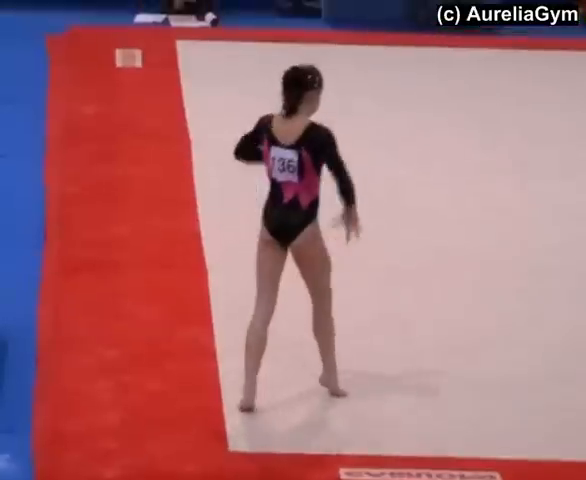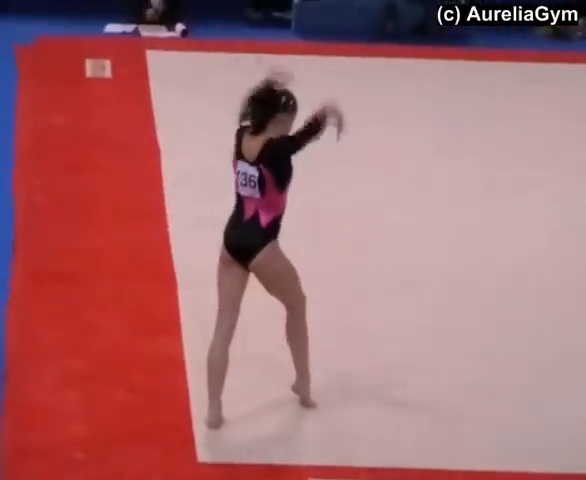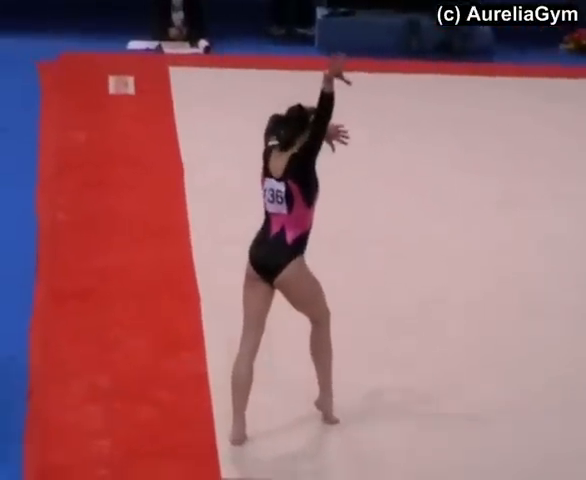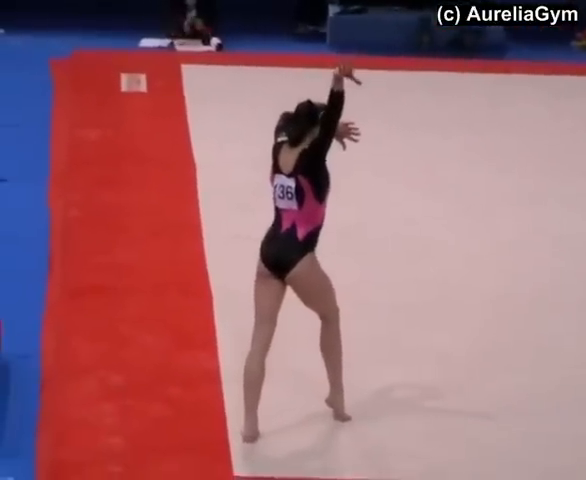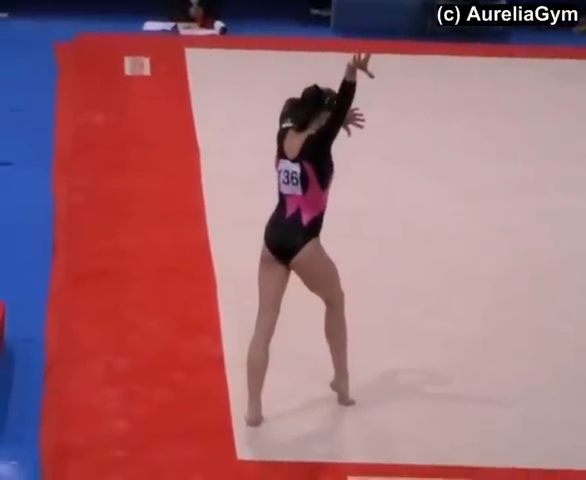
dt=1s
person 1, frame 1
left shoulder: (266, 125)
right shoulder: (319, 135)
left elbow: (241, 152)
right elbow: (341, 178)
right wrist: (350, 210)
left hip: (271, 222)
right hip: (302, 225)
left knee: (263, 308)
right knee: (322, 300)
left ankle: (248, 390)
right ankle: (330, 375)
person 1, frame 2
left shoulder: (242, 137)
right shoulder: (277, 149)
left elbow: (249, 107)
right elbow: (305, 135)
left wrist: (270, 86)
right wrist: (322, 117)
left hip: (232, 239)
right hip: (260, 244)
left knee: (224, 327)
right knee: (296, 305)
left ankle: (214, 409)
right ankle: (303, 385)
person 1, frame 3
left shoulder: (270, 155)
right shoulder: (301, 163)
left elbow: (279, 123)
right elbow: (320, 125)
left wrist: (321, 129)
right wrist: (329, 81)
left hip: (258, 255)
right hip: (286, 261)
left knee: (249, 342)
right knee: (321, 319)
left ankle: (238, 426)
right ankle: (326, 400)
person 1, frame 4
left shoulder: (279, 151)
right shoulder: (311, 158)
left elbow: (293, 124)
right elbow: (328, 124)
left wrist: (332, 130)
right wrist: (338, 84)
left hip: (269, 252)
right hip: (297, 256)
left knee: (260, 338)
right knee: (330, 317)
left ankle: (249, 423)
right ankle: (336, 397)
person 1, frame 5
left shoulder: (284, 136)
right shoulder: (317, 144)
left elbow: (303, 115)
right elbow: (338, 113)
left wrist: (339, 118)
right wrist: (351, 76)
left hip: (273, 236)
right hip: (301, 241)
left knee: (264, 323)
right knee: (335, 301)
left ankle: (253, 407)
right ankle: (341, 381)
